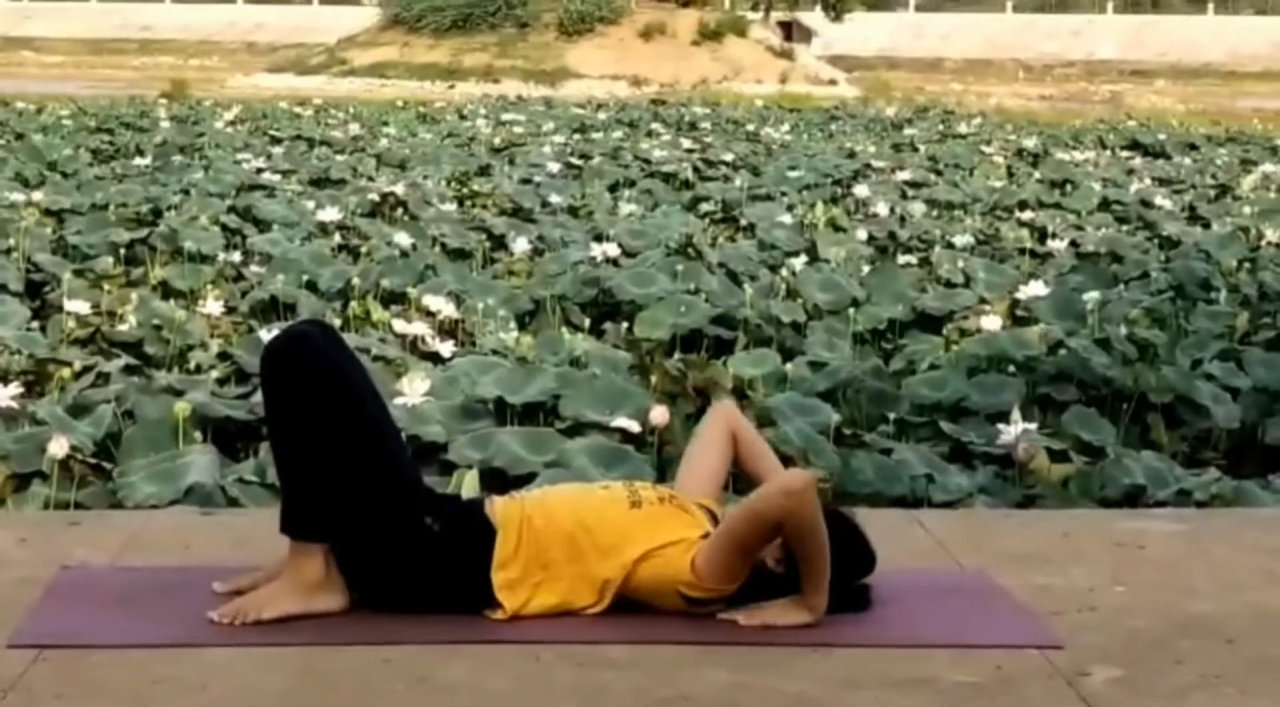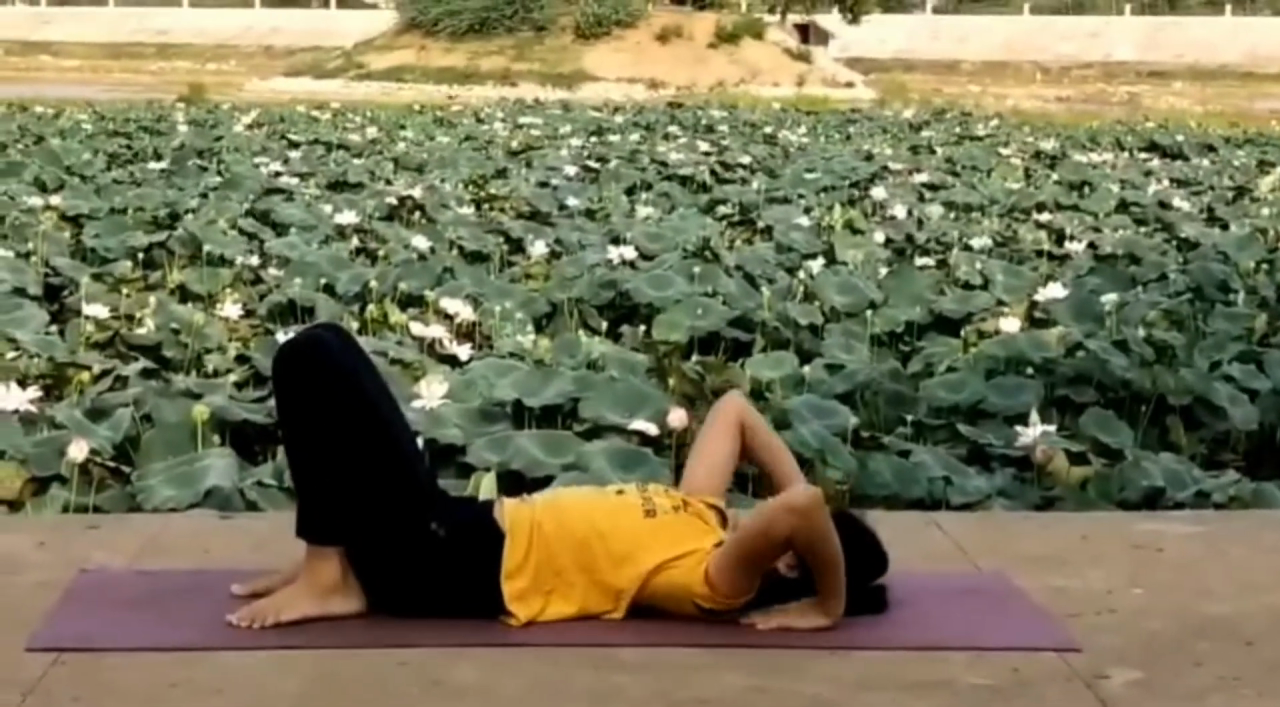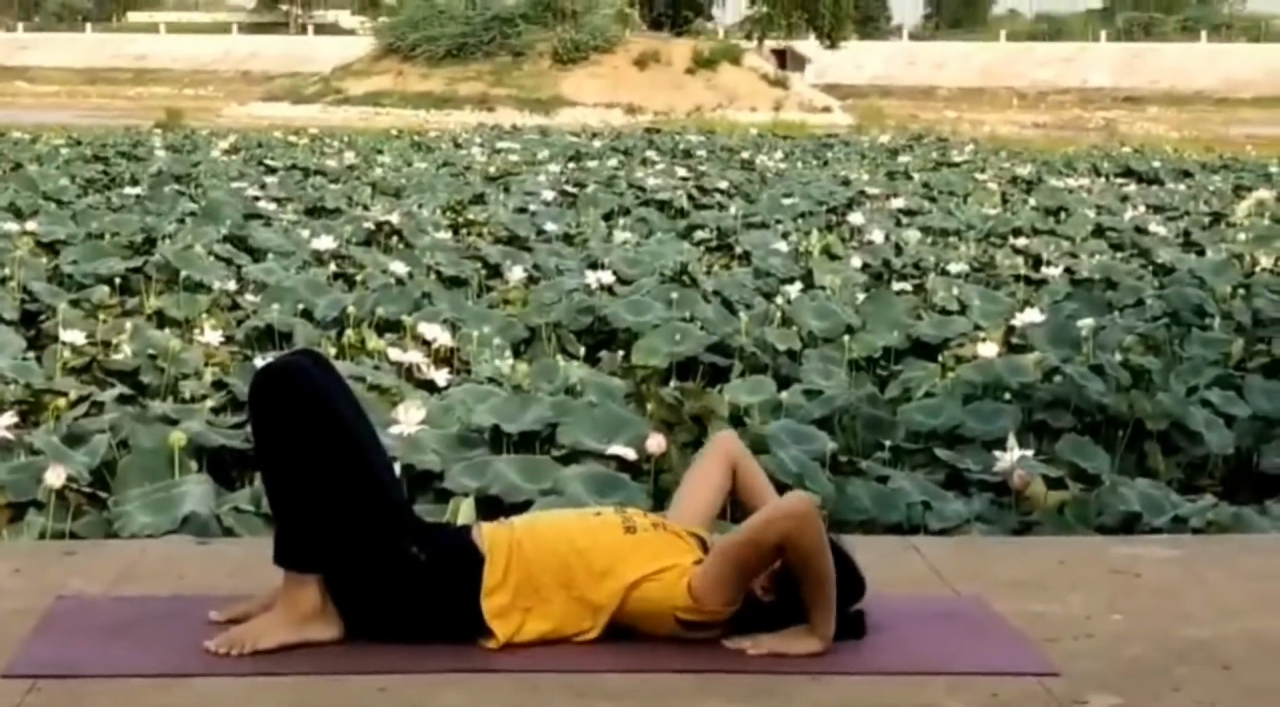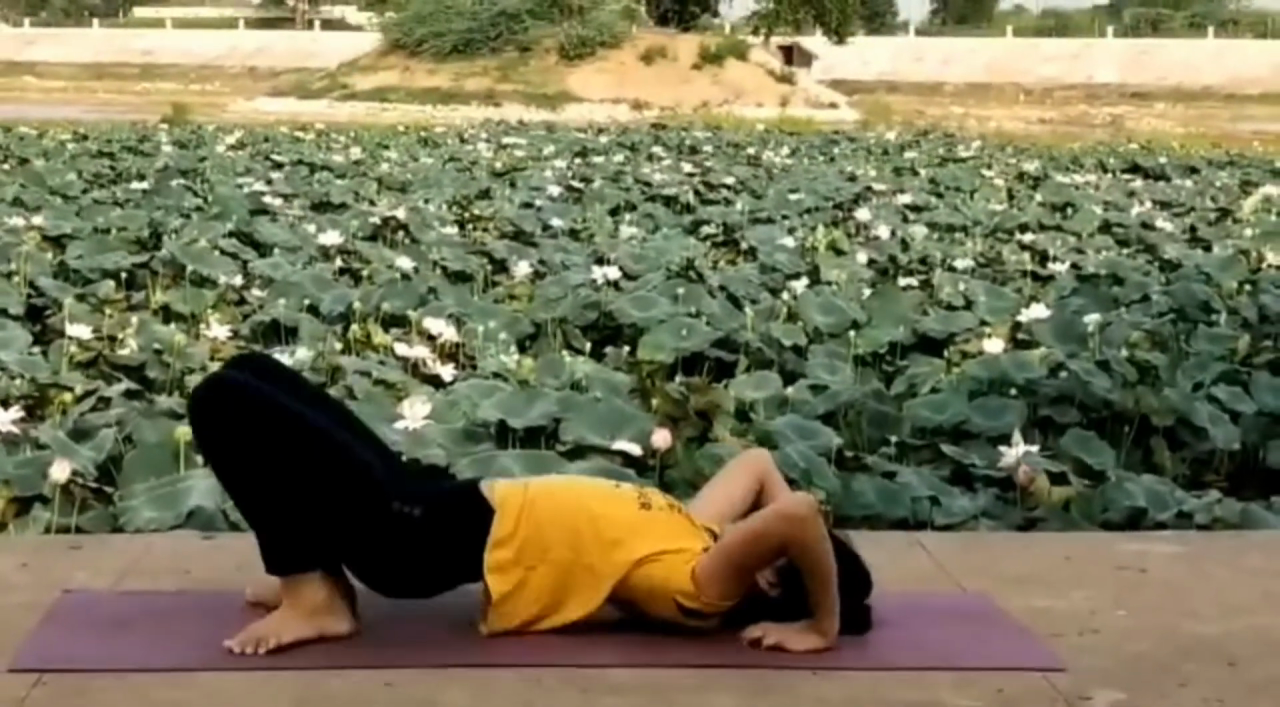
dt=0.4s
person 1, frame 1
left shoulder: (706, 575)
right shoulder: (695, 514)
left elbow: (794, 488)
right elbow: (724, 413)
left wrist: (811, 604)
right wrist: (790, 500)
left hip: (434, 562)
right hip: (448, 531)
left knee: (297, 357)
right knee: (311, 344)
left ankle: (313, 578)
right ankle: (316, 556)
person 1, frame 2
left shoulder: (719, 584)
right shoulder: (706, 516)
left elbow: (801, 507)
right elbow: (731, 406)
left wrist: (828, 608)
right wrist: (795, 494)
left hip: (446, 565)
right hip: (461, 530)
left knee: (308, 361)
right knee: (325, 346)
left ankle: (329, 581)
right ankle: (331, 561)
person 1, frame 3
left shoulder: (701, 601)
right shoulder: (688, 543)
right elbow: (725, 444)
left wrist: (820, 630)
right wrist: (782, 526)
left hip: (427, 589)
right hip: (438, 558)
left knee: (285, 388)
right knee: (302, 374)
left ankle: (307, 608)
right ankle: (307, 586)
person 1, frame 4
left shoulder: (698, 590)
right shoulder: (702, 534)
right elbow: (756, 459)
left wrist: (824, 627)
left hip: (449, 537)
right hip: (455, 511)
left knee: (223, 401)
right knee: (251, 378)
left ankle: (312, 599)
right ankle: (315, 575)
